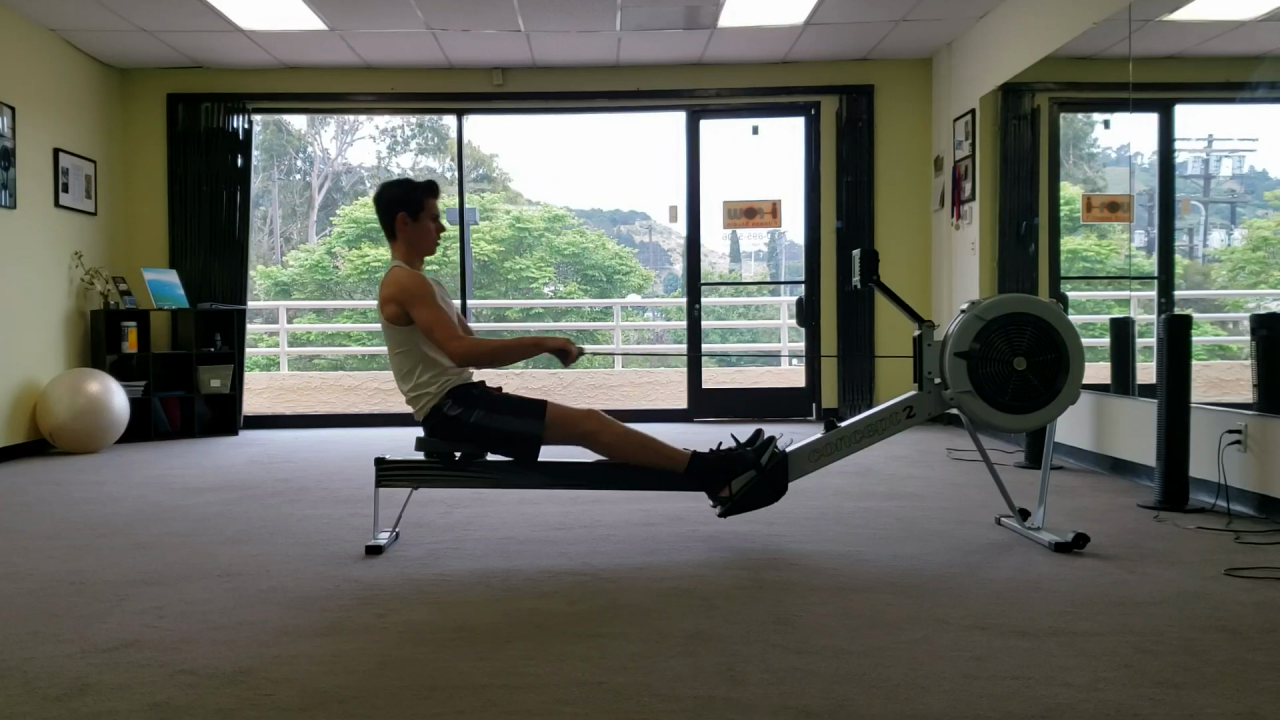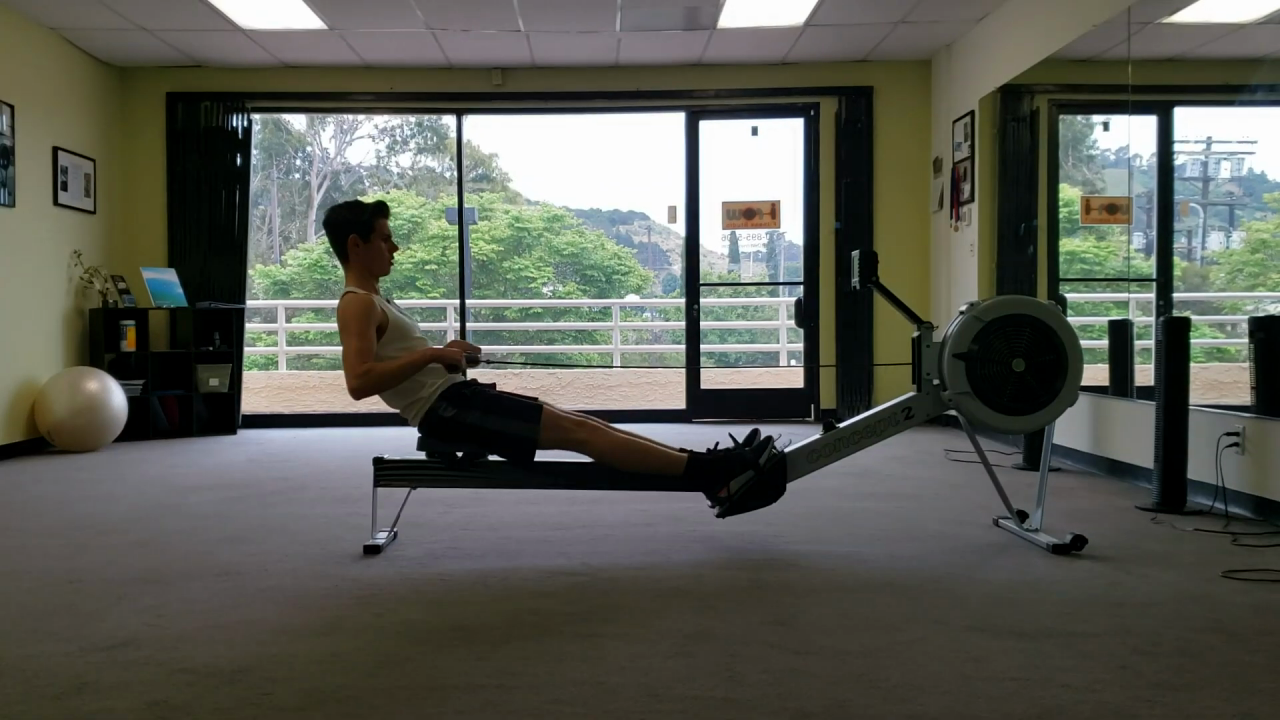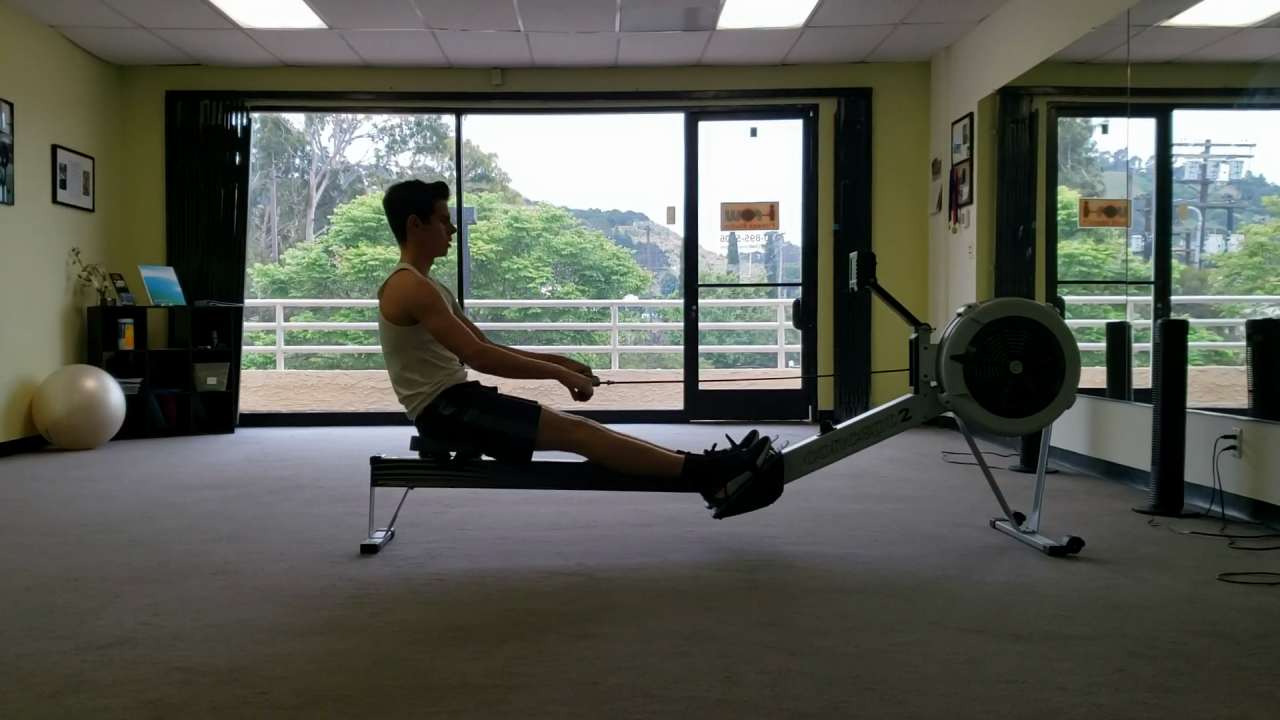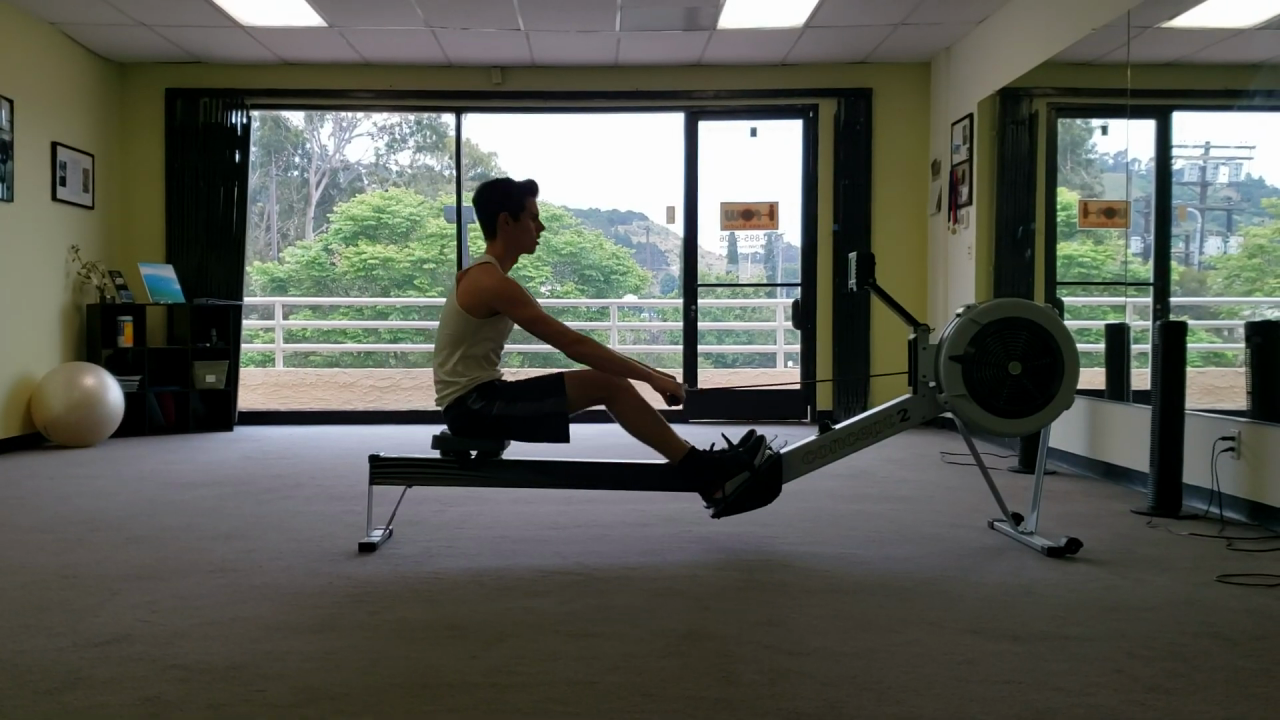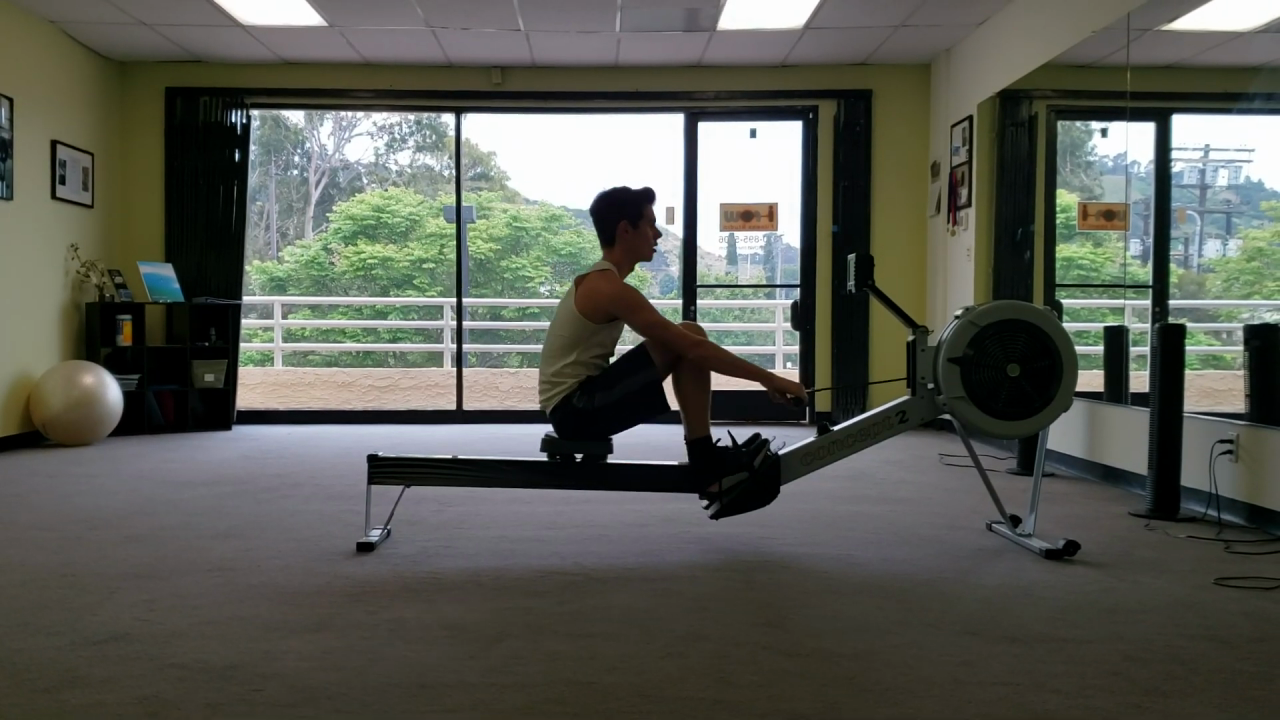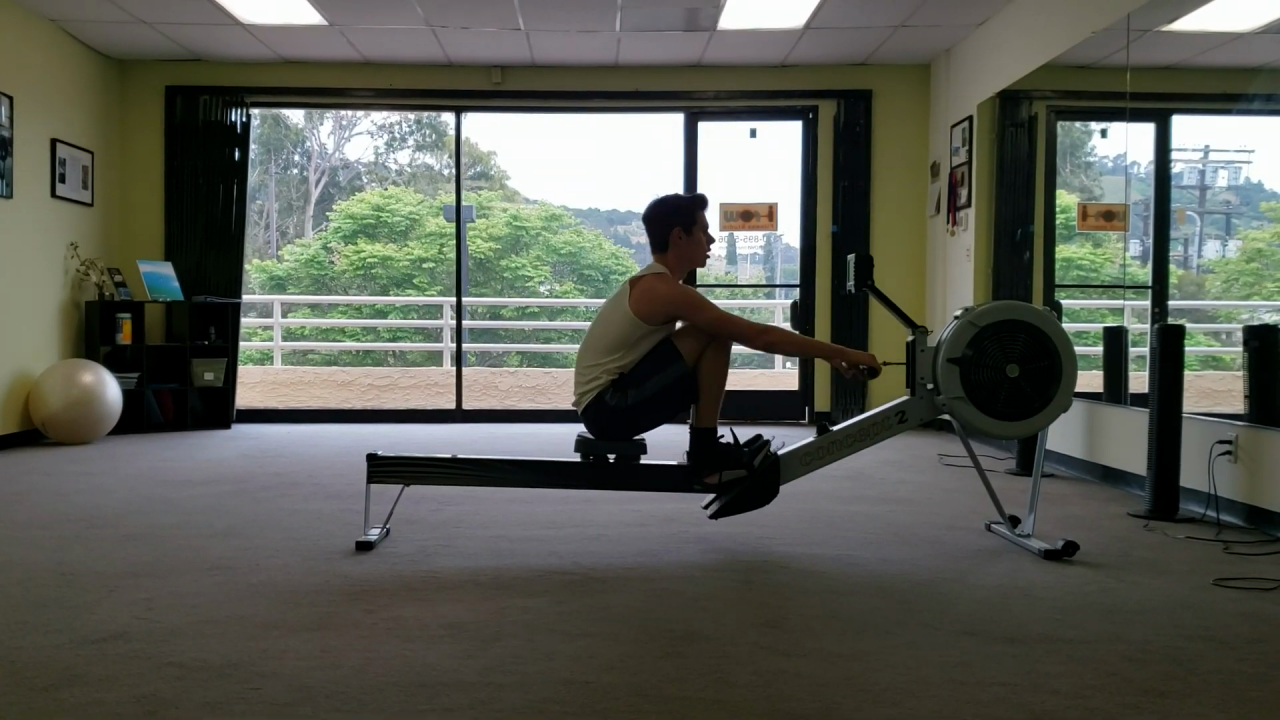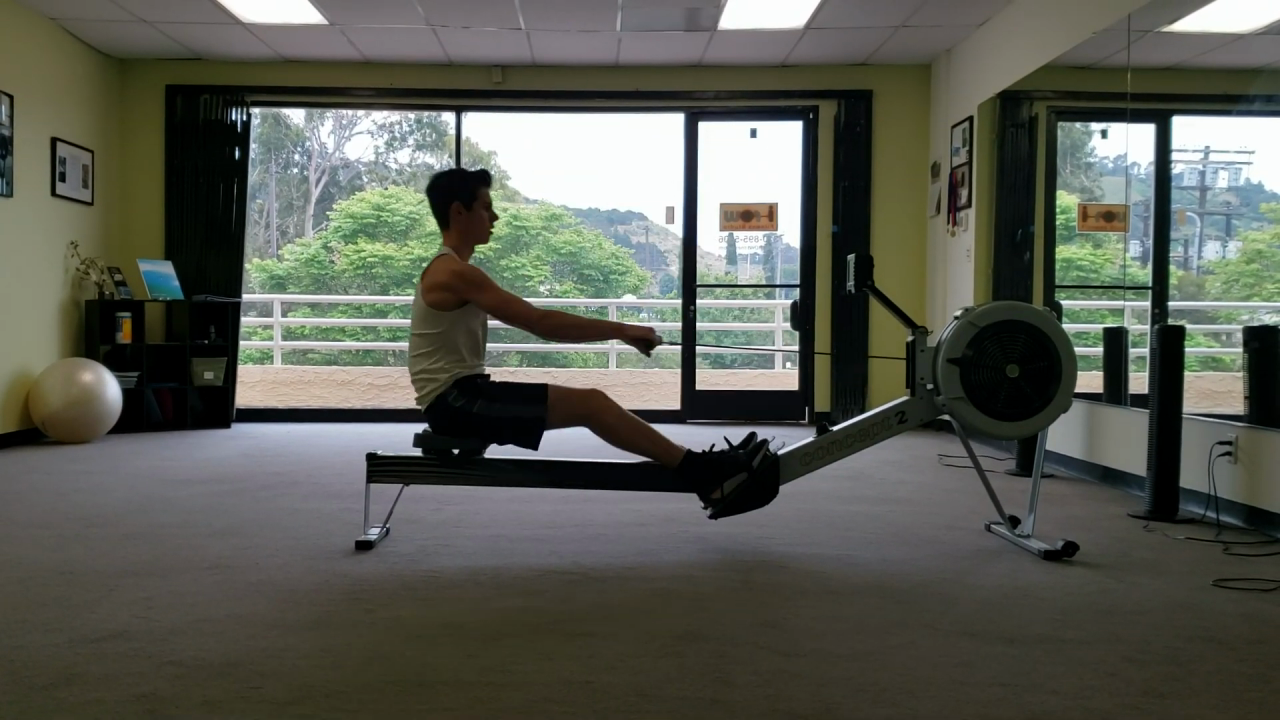
dt=0.5s
person 1, frame 1
left shoulder: (417, 282)
right shoulder: (404, 283)
left elbow: (467, 346)
right elbow: (465, 352)
left wrist: (544, 344)
right wrist: (542, 343)
left hip: (460, 402)
right hip: (449, 410)
left knee: (585, 422)
right knee: (585, 425)
left ankle: (709, 467)
right ankle: (709, 472)
person 1, frame 2
left shoulder: (373, 300)
right shoulder: (357, 306)
right elbow: (360, 382)
left wrist: (445, 354)
right wrist: (433, 353)
left hip: (457, 397)
right hip: (446, 409)
left knee: (583, 422)
right knee: (576, 430)
left ankle: (707, 465)
right ankle: (705, 471)
person 1, frame 3
left shoulder: (427, 286)
right shoulder: (409, 286)
left elbow: (486, 347)
right elbow: (479, 358)
left wrist: (552, 360)
right wrist: (558, 373)
left hip: (457, 401)
right hip: (444, 409)
left knee: (580, 427)
right knee: (576, 431)
left ankle: (702, 467)
right ankle: (705, 474)
person 1, frame 4
left shoulder: (489, 276)
right shoulder: (489, 282)
left elbow: (569, 342)
right elbow: (573, 345)
left wrist: (645, 373)
right wrist: (653, 377)
left hip: (481, 402)
right hip: (472, 408)
left knee: (614, 378)
right knee: (611, 383)
left ankle: (700, 466)
right ankle: (705, 470)
person 1, frame 5
left shoulder: (600, 281)
right shoulder: (610, 289)
left elbow: (691, 345)
right elbow: (694, 348)
left wrist: (760, 377)
right wrist: (769, 379)
left hip: (577, 404)
right hip: (576, 409)
left knee: (688, 337)
right knee: (691, 343)
left ankle: (708, 458)
right ankle: (706, 458)
person 1, frame 6
left shoulder: (653, 283)
right shoulder: (666, 291)
left elbow: (751, 335)
right elbow: (758, 336)
left wrist: (827, 353)
right wrist: (840, 352)
left hip: (611, 403)
right hip: (608, 408)
left knee: (719, 333)
right knee: (716, 335)
left ankle: (712, 459)
right ankle: (710, 454)
person 1, frame 7
left shoulder: (454, 269)
right shoulder: (452, 272)
left elbow: (535, 319)
right elbow: (541, 323)
left wrist: (615, 330)
right wrist: (619, 330)
left hip: (463, 398)
right hip: (454, 404)
left knee: (591, 404)
right knee: (592, 403)
left ankle: (696, 468)
right ankle: (701, 471)
